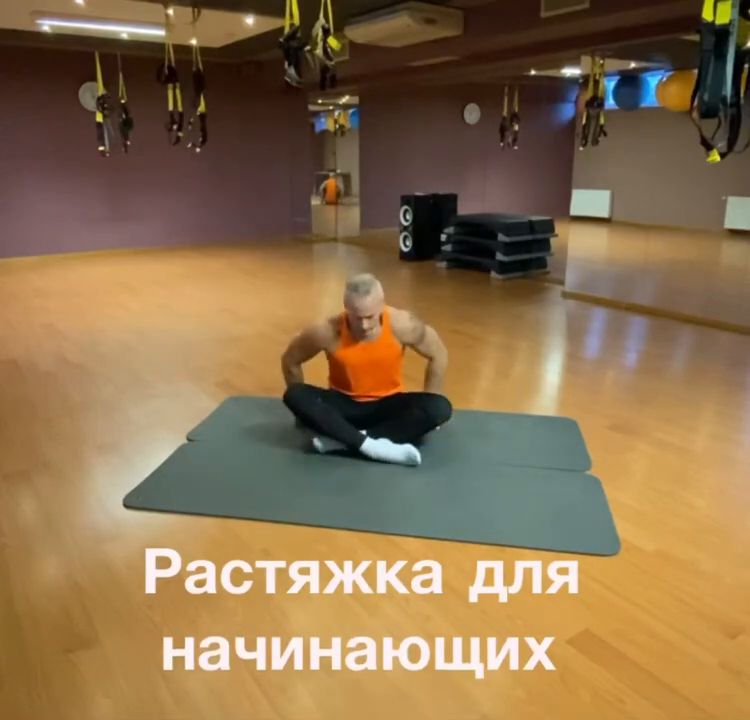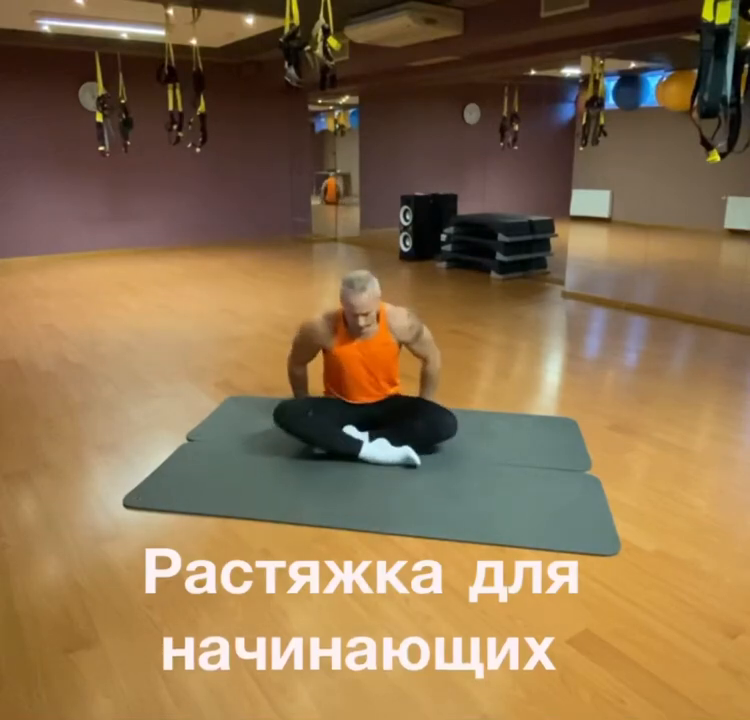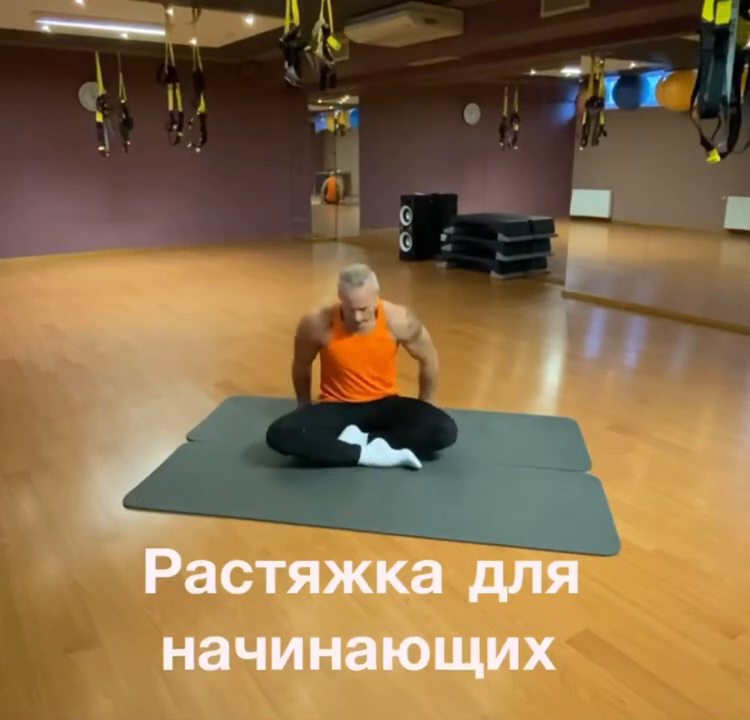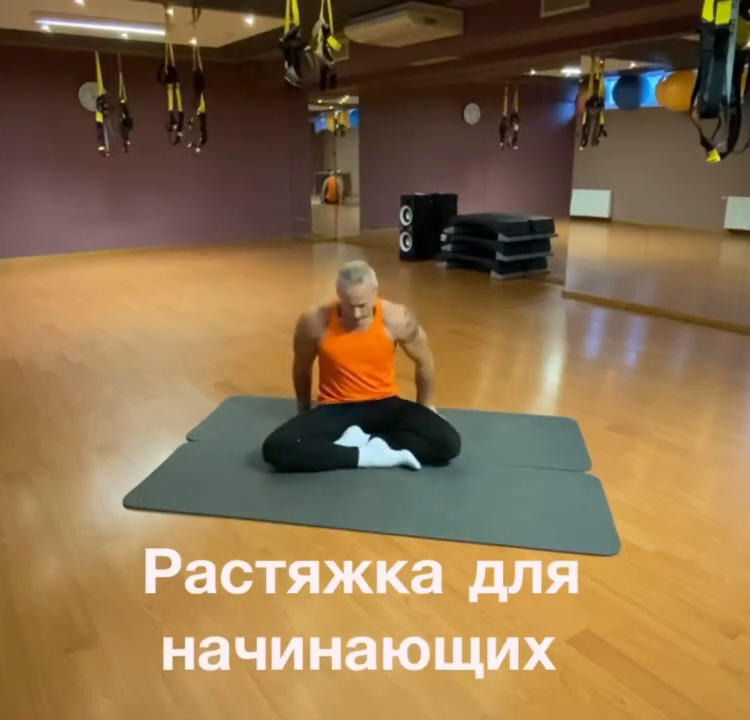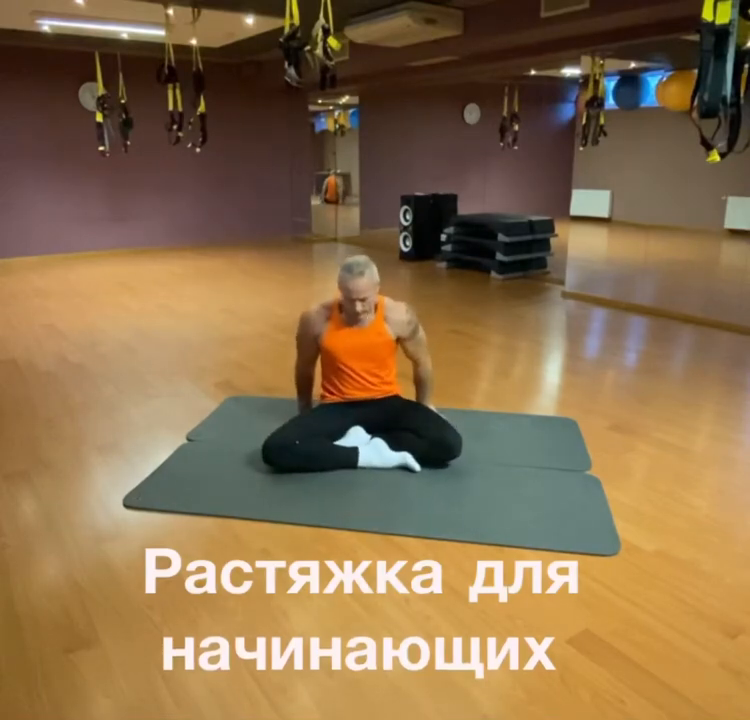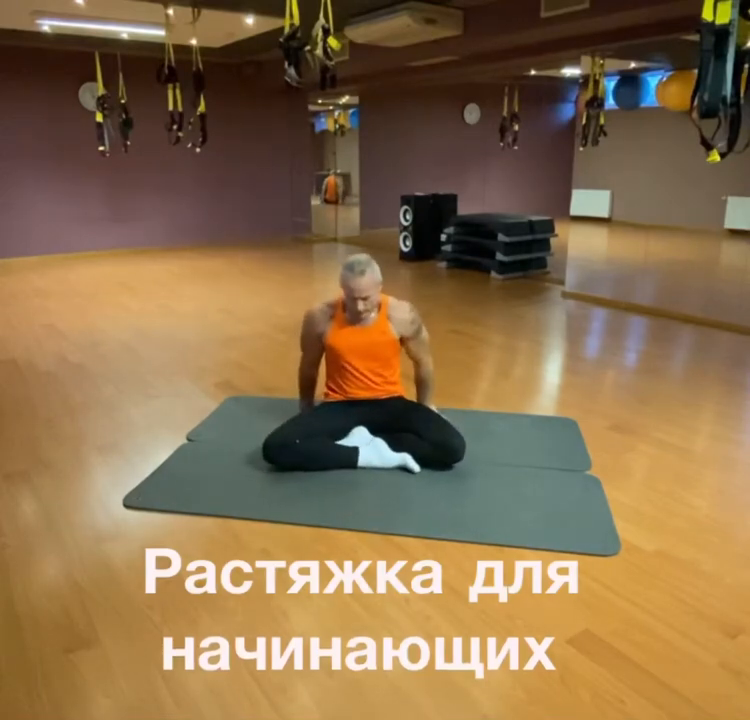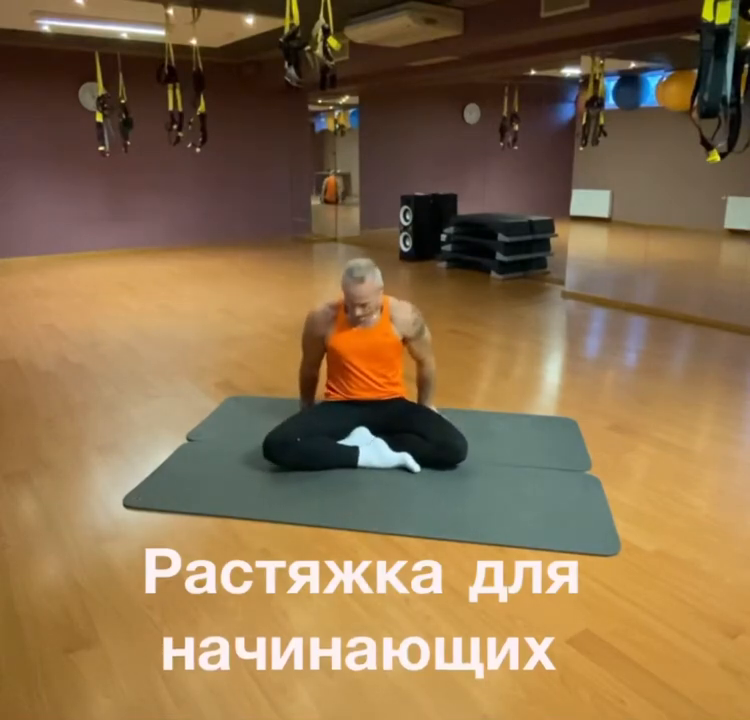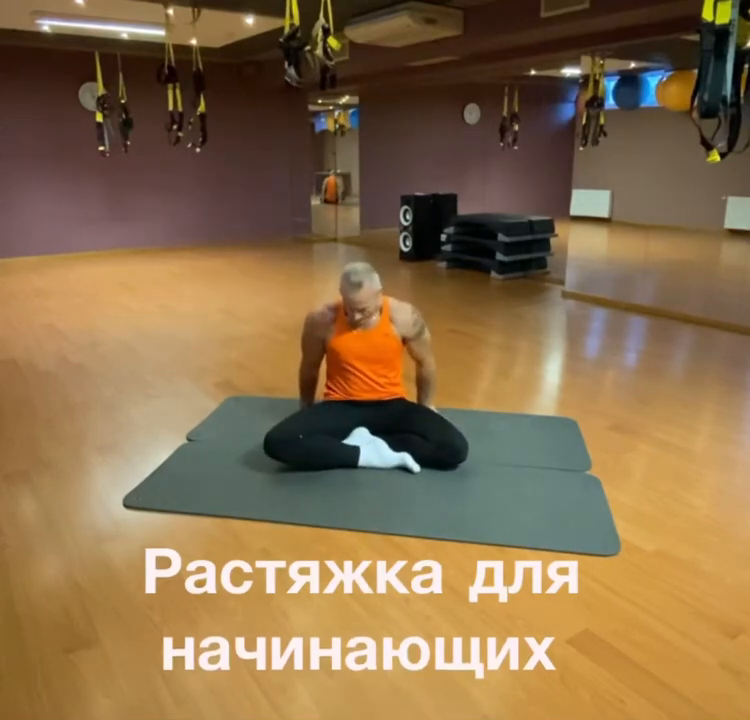
dt=0.2s
person 1, frame 1
left shoulder: (402, 325)
right shoulder: (326, 332)
left elbow: (439, 355)
right elbow: (289, 361)
left wrist: (427, 402)
right wrist: (304, 409)
left hip: (389, 405)
right hip: (344, 405)
left knee: (440, 408)
right knee: (294, 396)
left ankle: (344, 438)
right ankle: (370, 446)
person 1, frame 2
left shoulder: (400, 322)
right shoulder: (321, 328)
left elbow: (432, 358)
right elbow: (296, 365)
left wrist: (423, 407)
right wrist: (305, 413)
left hip: (387, 405)
right hip: (341, 408)
left knee: (444, 424)
right knee: (284, 413)
left ankle: (353, 440)
right ankle: (368, 450)
person 1, frame 3
left shoulder: (398, 320)
right shoulder: (316, 324)
left elbow: (429, 360)
right elbow: (301, 366)
left wrist: (424, 407)
right wrist: (305, 409)
left hip: (385, 405)
right hip: (337, 408)
left knee: (445, 431)
right knee: (279, 435)
left ankle: (357, 440)
right ankle: (368, 454)
person 1, frame 4
left shoulder: (397, 319)
right shoulder: (314, 322)
left elbow: (424, 362)
right elbow: (302, 368)
left wrist: (425, 407)
right wrist: (304, 411)
left hip: (385, 405)
right hip: (336, 409)
left knee: (448, 443)
right knee: (275, 449)
left ankle: (361, 440)
right ankle: (367, 455)
person 1, frame 5
left shoulder: (399, 317)
right shoulder: (316, 320)
left elbow: (421, 362)
right elbow: (305, 367)
left wrist: (425, 405)
right wrist: (304, 411)
left hip: (387, 403)
right hip: (338, 407)
left knee: (449, 445)
right knee: (275, 450)
left ankle: (361, 441)
right ankle: (366, 456)
person 1, frame 6
left shoulder: (402, 316)
right shoulder: (320, 318)
left elbow: (423, 362)
right elbow: (309, 367)
left wrist: (425, 406)
right wrist: (306, 411)
left hip: (390, 404)
right hip: (341, 406)
left knee: (453, 448)
right knee: (275, 448)
left ankle: (359, 443)
right ankle: (366, 455)
person 1, frame 7
left shoulder: (404, 317)
right shoulder: (322, 319)
left elbow: (425, 362)
right elbow: (310, 368)
left wrist: (426, 406)
right wrist: (306, 411)
left hip: (391, 405)
right hip: (341, 406)
left knee: (455, 448)
right knee: (276, 446)
left ankle: (363, 442)
right ankle: (366, 454)
person 1, frame 8
left shoulder: (404, 317)
right shoulder: (321, 321)
left elbow: (425, 362)
right elbow: (309, 369)
left wrist: (425, 406)
right wrist: (306, 412)
left hip: (391, 405)
right hip: (340, 406)
left knee: (455, 449)
right knee: (277, 442)
left ankle: (362, 443)
right ankle: (367, 455)
